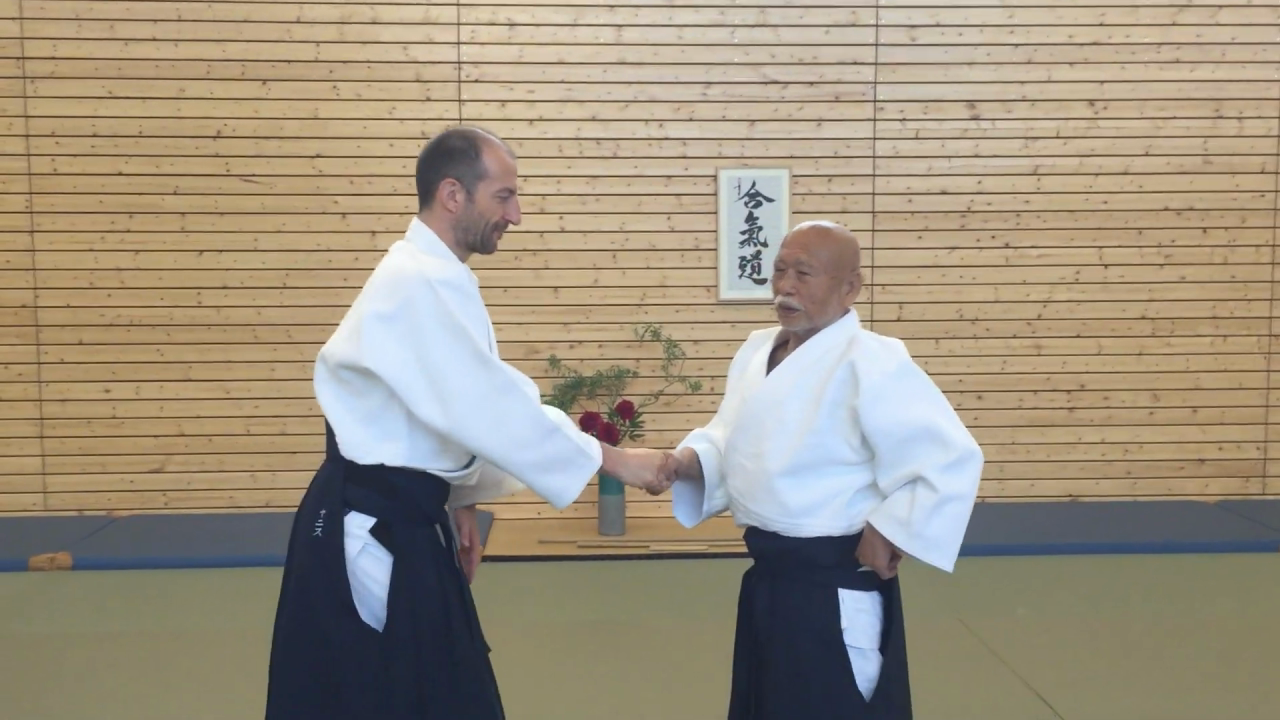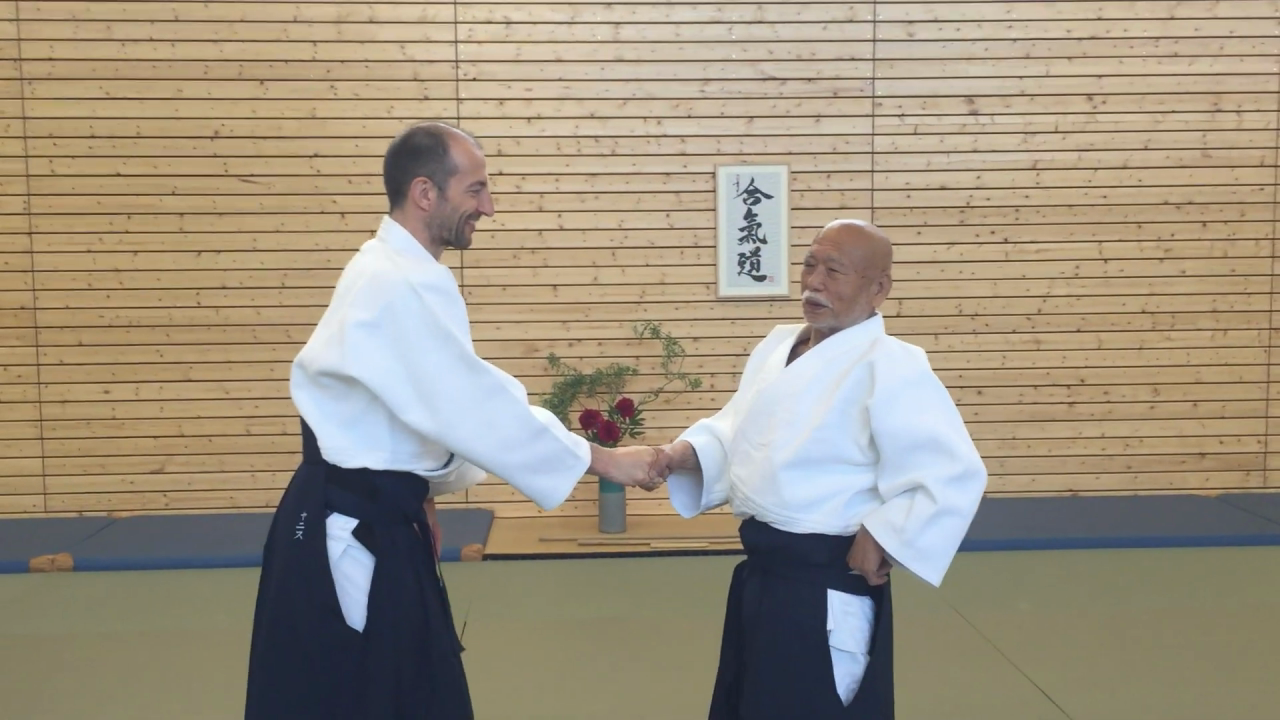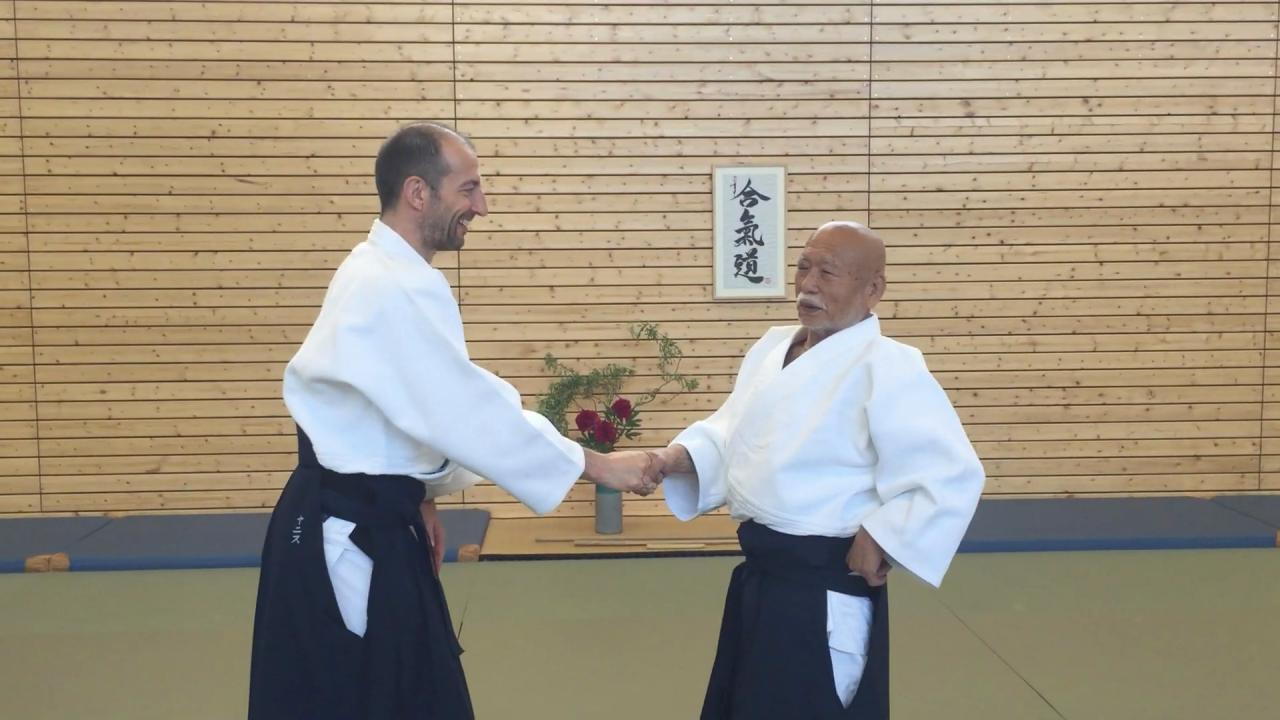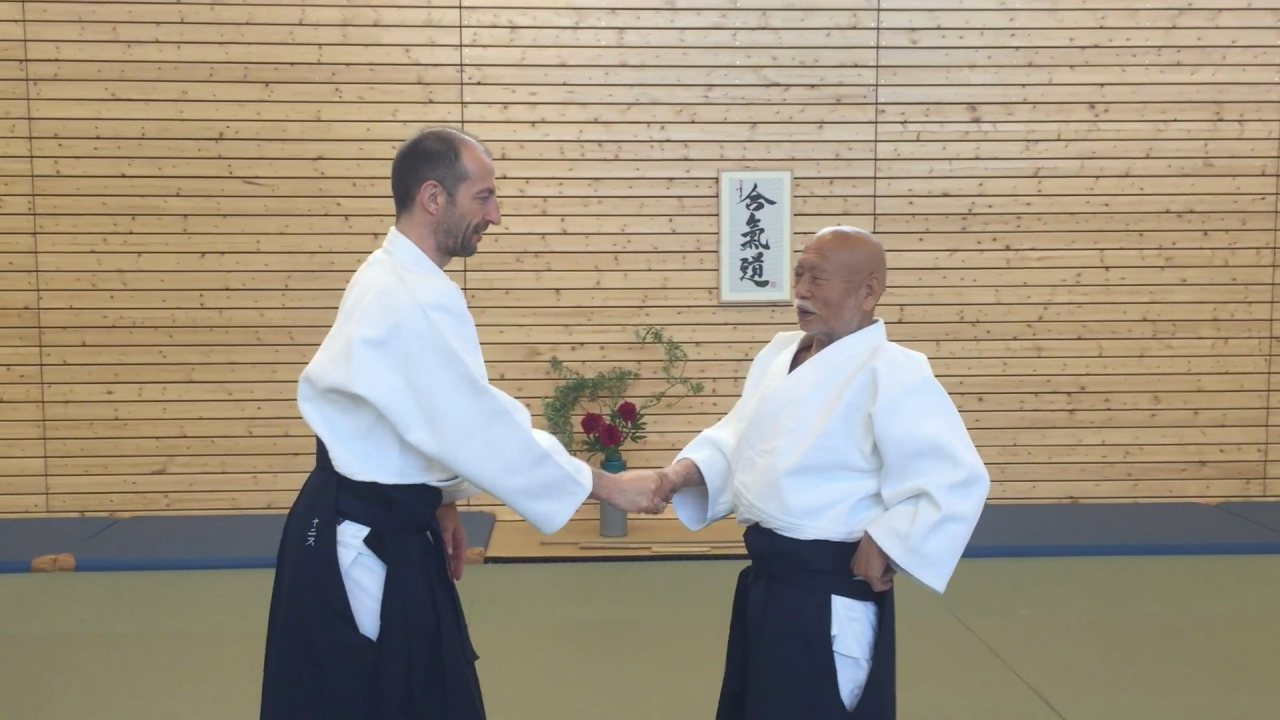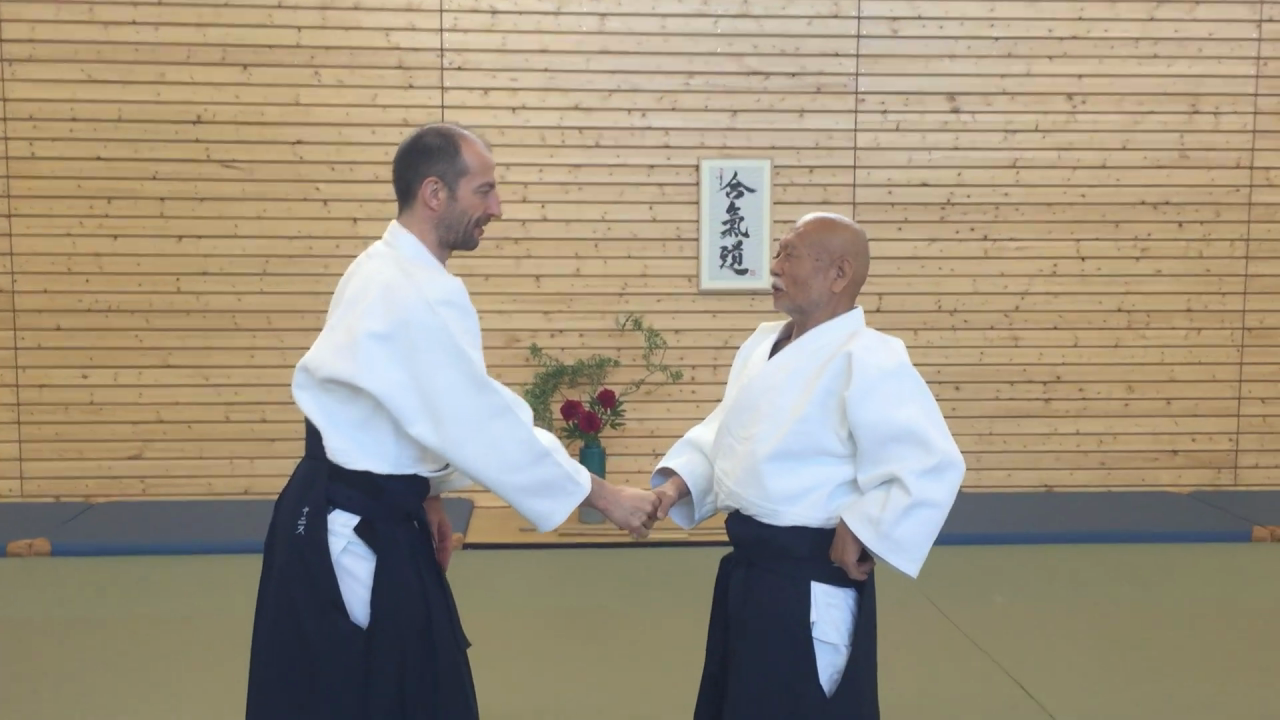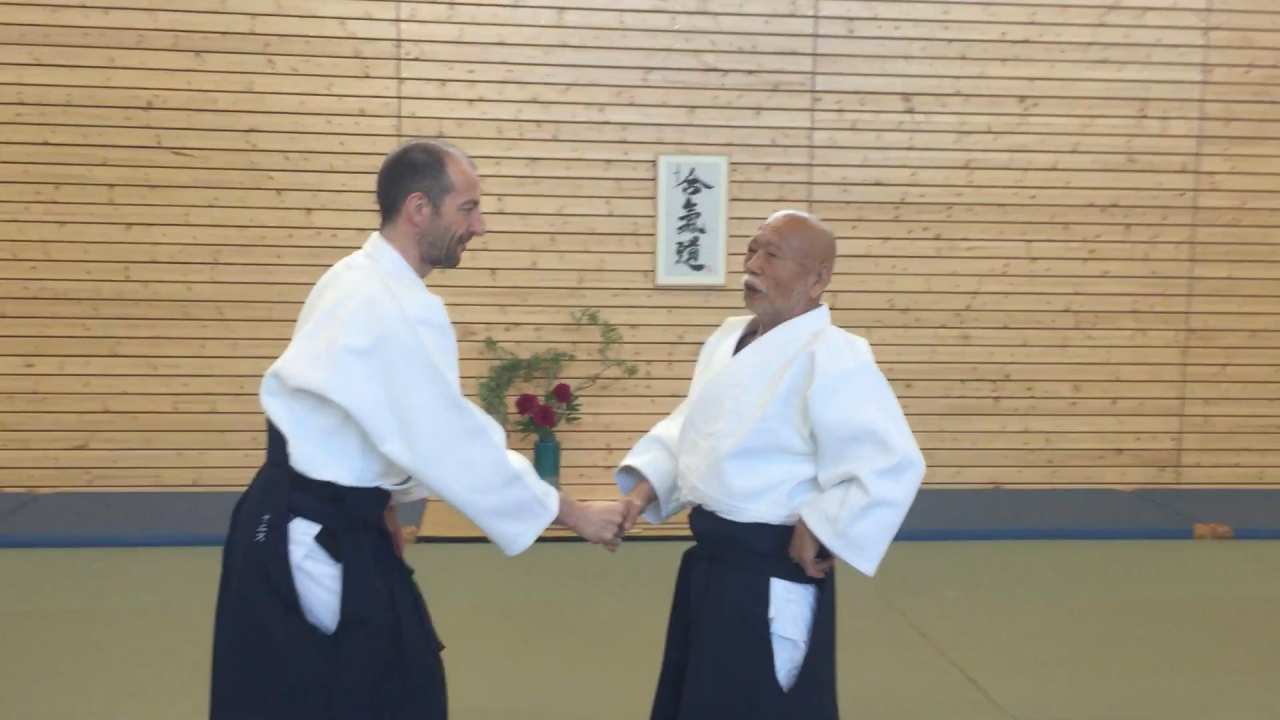
dt=0.4s
person 1, frame 1
left shoulder: (426, 273)
right shoulder: (422, 281)
right elbow: (489, 405)
left wrist: (459, 504)
right wrist: (613, 460)
left hip: (397, 522)
right hip: (367, 535)
person 1, frame 2
left shoulder: (391, 270)
right shoulder: (401, 286)
right elbow: (475, 405)
left wrist: (418, 496)
right wrist: (603, 460)
left hip: (370, 520)
right hip: (349, 535)
person 1, frame 3
left shoulder: (381, 271)
right shoulder: (396, 289)
right elbow: (470, 411)
left wrist: (417, 498)
right wrist: (597, 465)
left hip: (363, 524)
right hip: (346, 539)
person 1, frame 4
left shoulder: (394, 277)
right shoulder: (413, 299)
right elbow: (482, 429)
left wrist: (437, 503)
right wrist: (609, 486)
left hip: (377, 530)
right hip: (363, 545)
person 1, frame 5
left shoulder: (384, 268)
right shoulder: (419, 295)
right elbow: (483, 424)
left wrist: (422, 497)
right wrist: (605, 495)
left hip: (356, 515)
right hip: (348, 533)
person 1, frame 6
left shoulder: (360, 278)
right shoulder: (398, 309)
right elbow: (455, 446)
left wrist: (375, 503)
right wrist: (575, 514)
left hip: (314, 521)
right hip: (309, 538)
person 2, frame 1
left shoulder: (872, 363)
right shoulder: (755, 351)
left elbow: (951, 459)
right elbow: (732, 437)
left wrist: (890, 533)
right wrist: (691, 459)
left hip: (836, 591)
right hip: (771, 578)
person 2, frame 2
left shoulder: (892, 368)
right shoulder: (777, 346)
left elbow: (954, 475)
right elbow: (737, 430)
left wrist: (882, 540)
right wrist: (688, 452)
left hip: (826, 592)
right hip: (762, 575)
person 2, frame 3
left shoulder: (888, 369)
right shoulder: (770, 348)
left elbow: (951, 475)
right elbow: (732, 431)
left wrist: (881, 541)
right wrist: (682, 456)
left hip: (825, 593)
right hip: (760, 577)
person 2, frame 4
left shoulder: (893, 375)
right shoulder: (778, 354)
left elbow: (956, 480)
right elbow: (739, 435)
left wrist: (885, 547)
right wrist: (691, 469)
left hip: (831, 598)
right hip: (768, 581)
person 2, frame 5
left shoulder: (869, 360)
right shoulder: (762, 343)
left elbow: (932, 465)
right elbow: (725, 430)
left wrist: (862, 533)
right wrist: (680, 482)
left hip: (811, 585)
right hip: (749, 568)
person 2, frame 6
left shoulder: (833, 358)
right shoulder: (729, 338)
left elbow: (892, 464)
right elbow: (690, 425)
left wrist: (820, 530)
right wrist: (648, 484)
left hip: (772, 578)
right hip: (711, 562)
